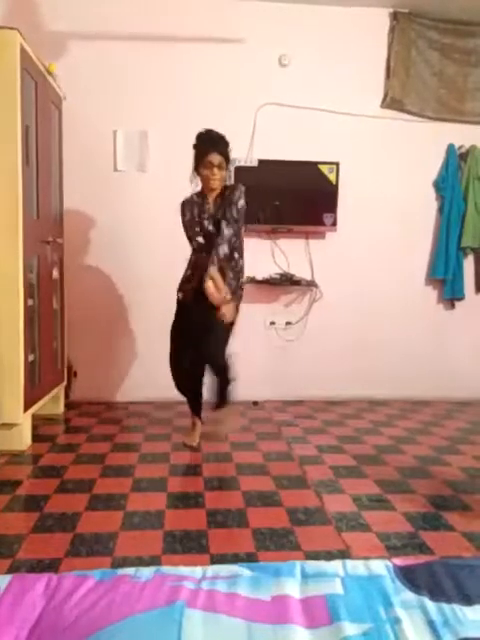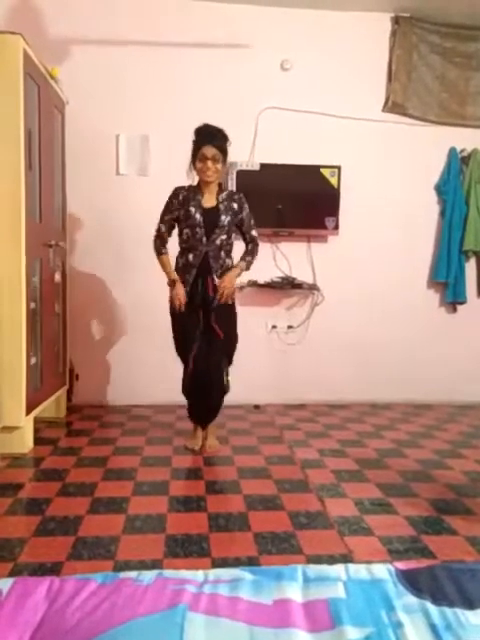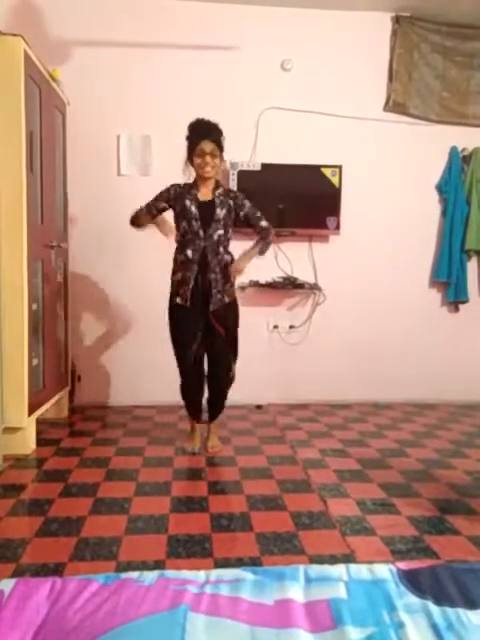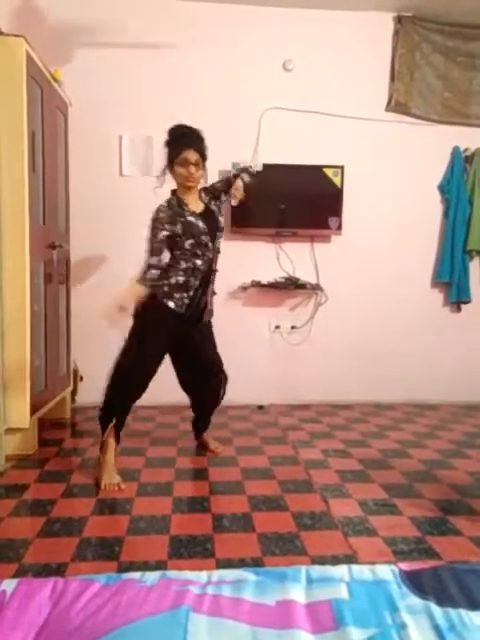
dt=1s
person 1, frame 1
left shoulder: (236, 194)
right shoulder: (189, 205)
left elbow: (226, 234)
right elbow: (201, 250)
left wrist: (221, 283)
right wrist: (217, 291)
left hip: (227, 282)
right hip: (195, 286)
left knee: (212, 352)
right knee: (185, 355)
left ankle: (223, 404)
right ankle: (195, 418)
person 1, frame 2
left shoulder: (236, 201)
right shoulder: (181, 197)
left elbow: (253, 244)
right elbow: (160, 240)
left wrist: (234, 273)
right wrist: (173, 280)
left hip: (219, 286)
right hip: (186, 287)
left knee: (216, 361)
right knee: (192, 361)
left ankle: (209, 426)
right ankle: (197, 425)
person 1, frame 3
left shoulder: (233, 199)
right shoulder: (177, 194)
left elbow: (266, 231)
right elbow: (136, 218)
left wrist: (248, 255)
right wrist: (155, 219)
left hip: (221, 291)
right hip: (185, 290)
left knee: (222, 361)
right knee: (189, 361)
left ankle: (213, 426)
right ankle: (195, 424)
person 1, frame 4
left shoulder: (210, 196)
right shoulder: (167, 212)
left elbow: (238, 176)
right elbow: (154, 266)
left wrist: (237, 182)
right wrist: (132, 297)
left hip: (197, 305)
right hip: (167, 302)
left knee: (211, 377)
right knee: (131, 376)
left ankle: (201, 432)
right ankle: (107, 459)
